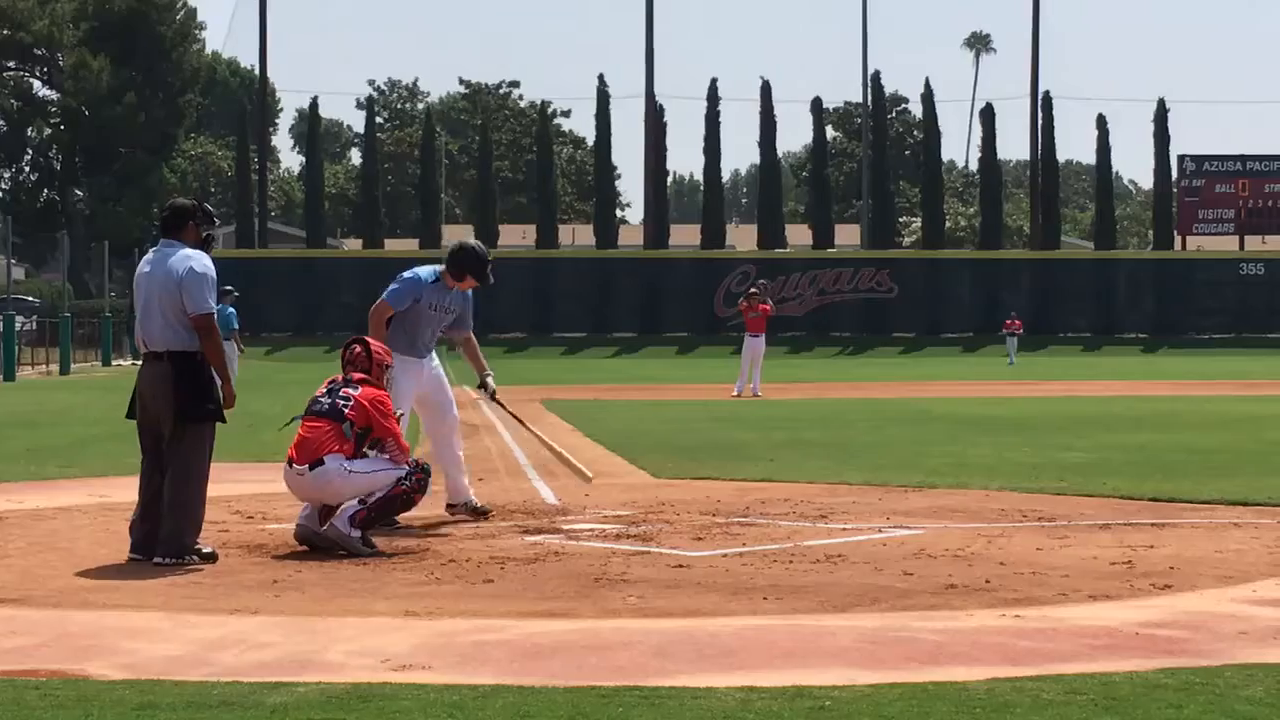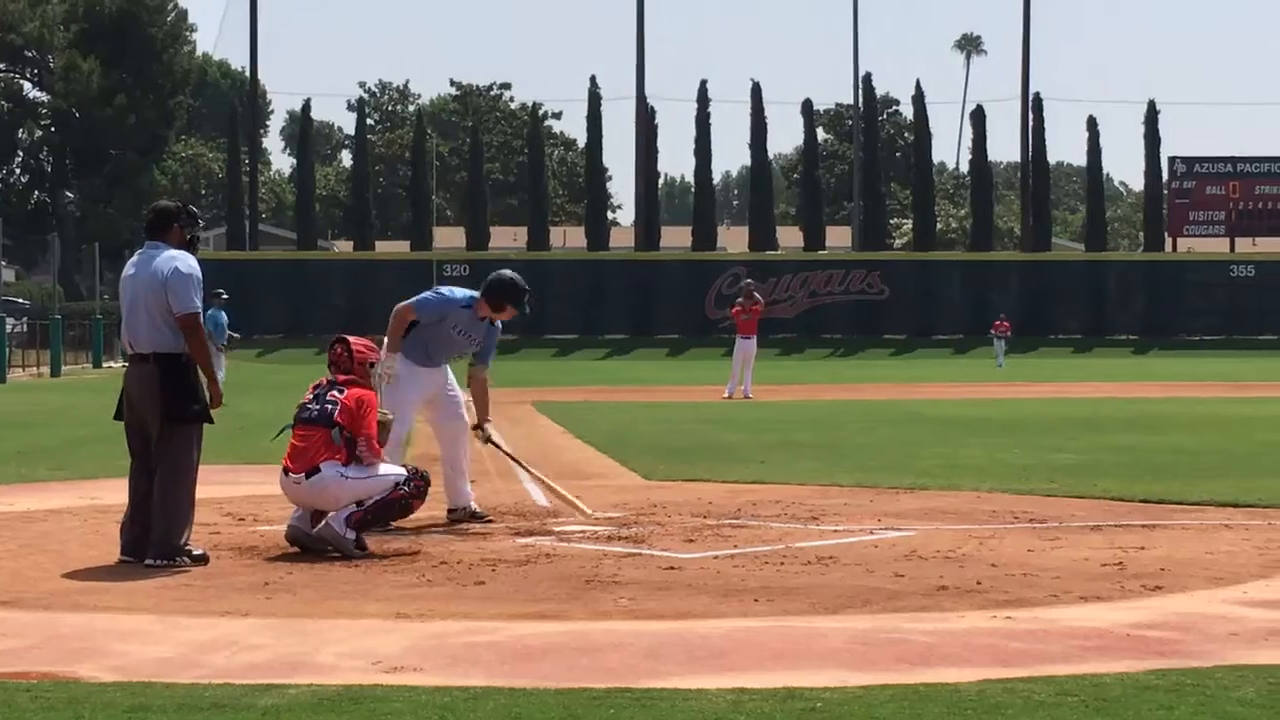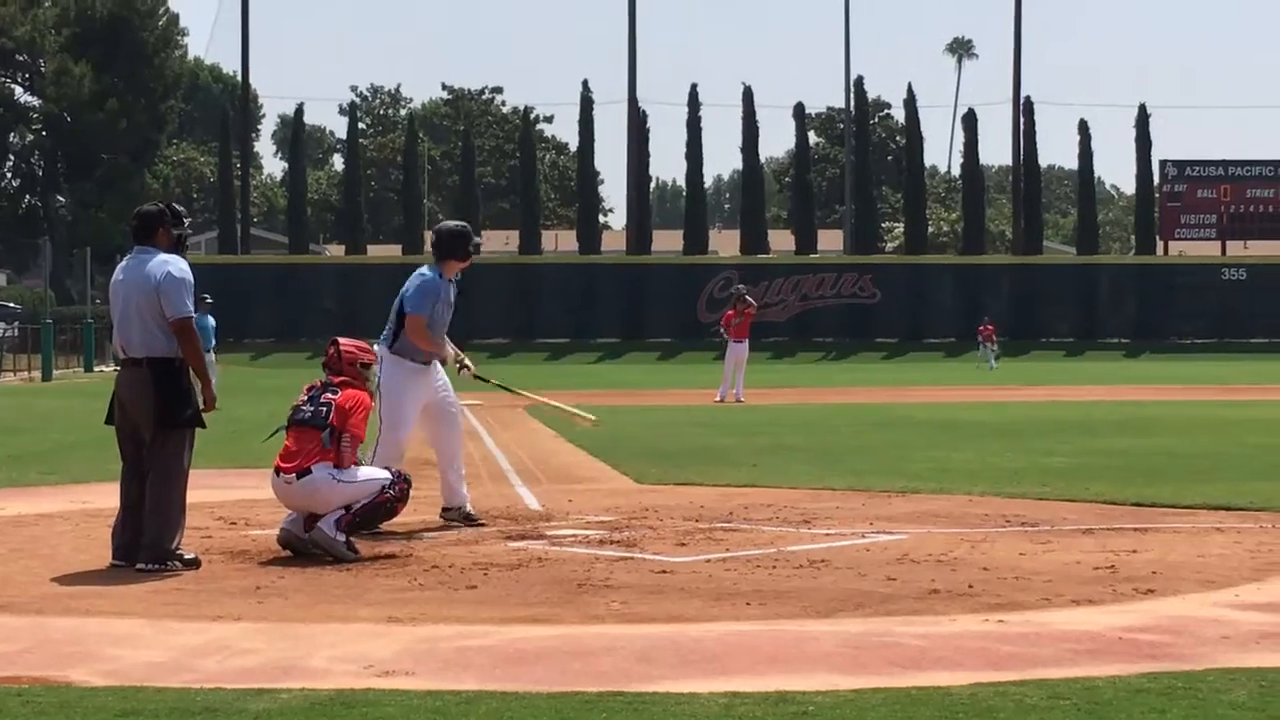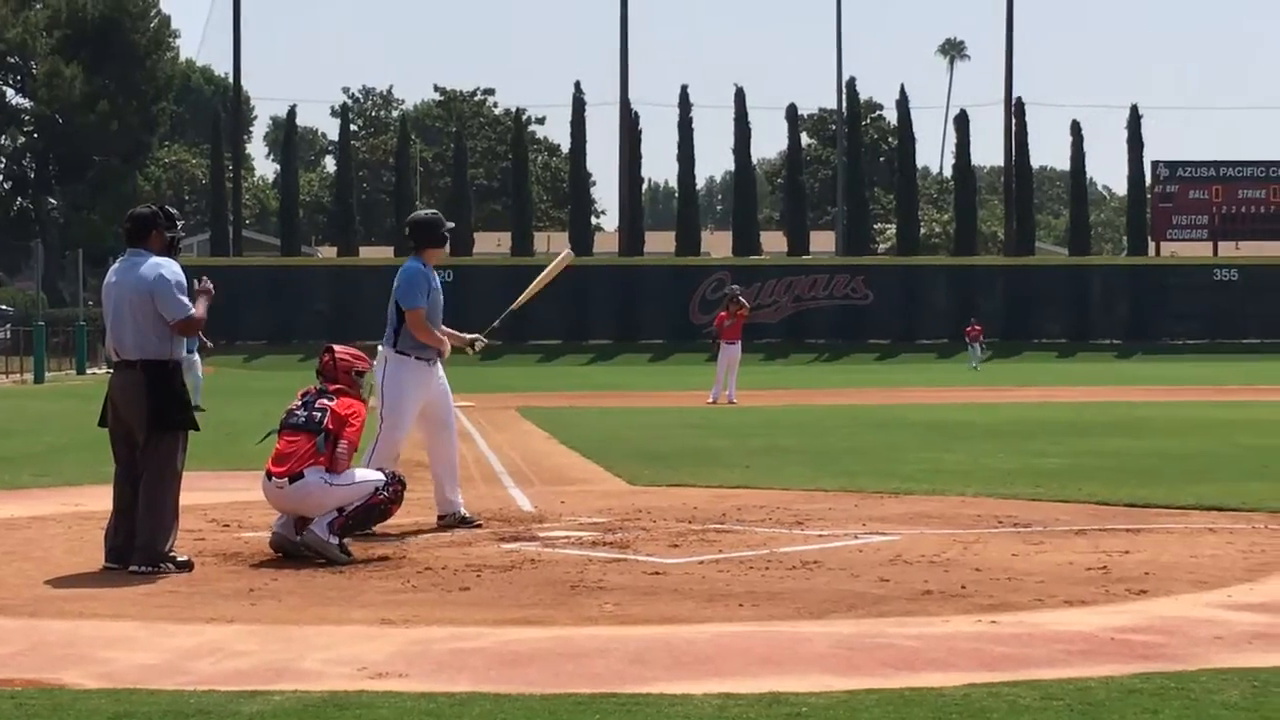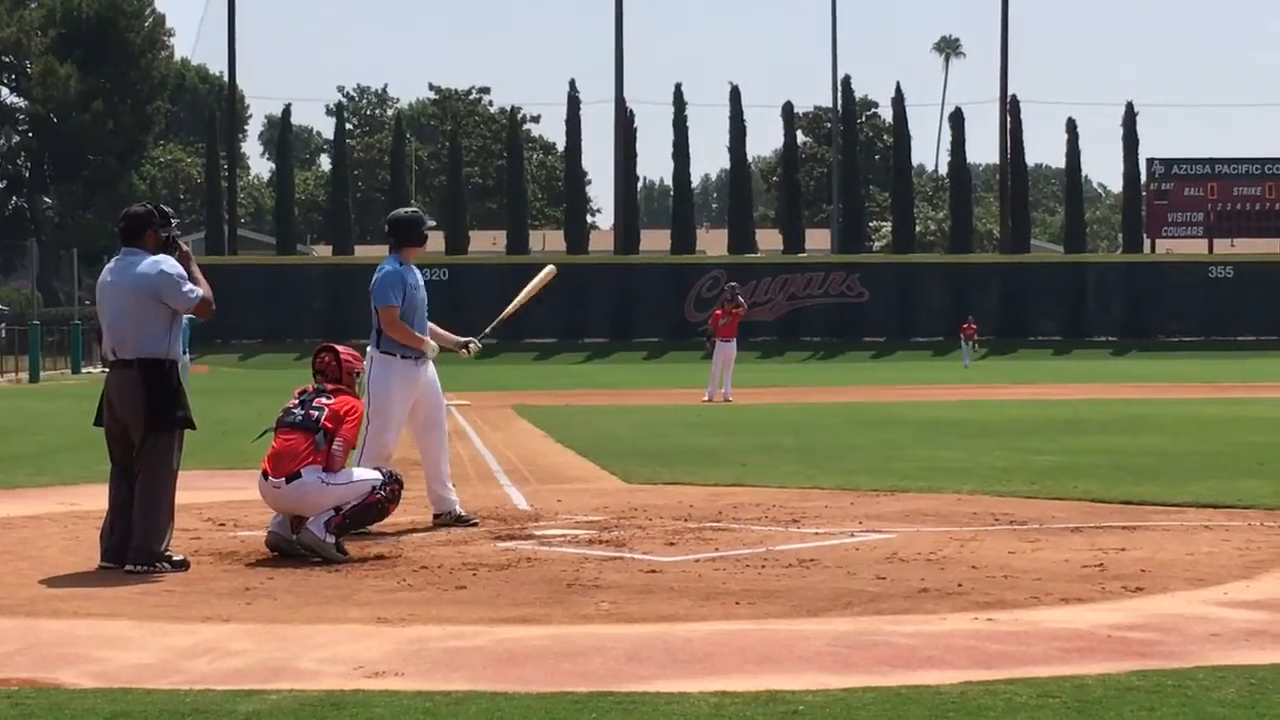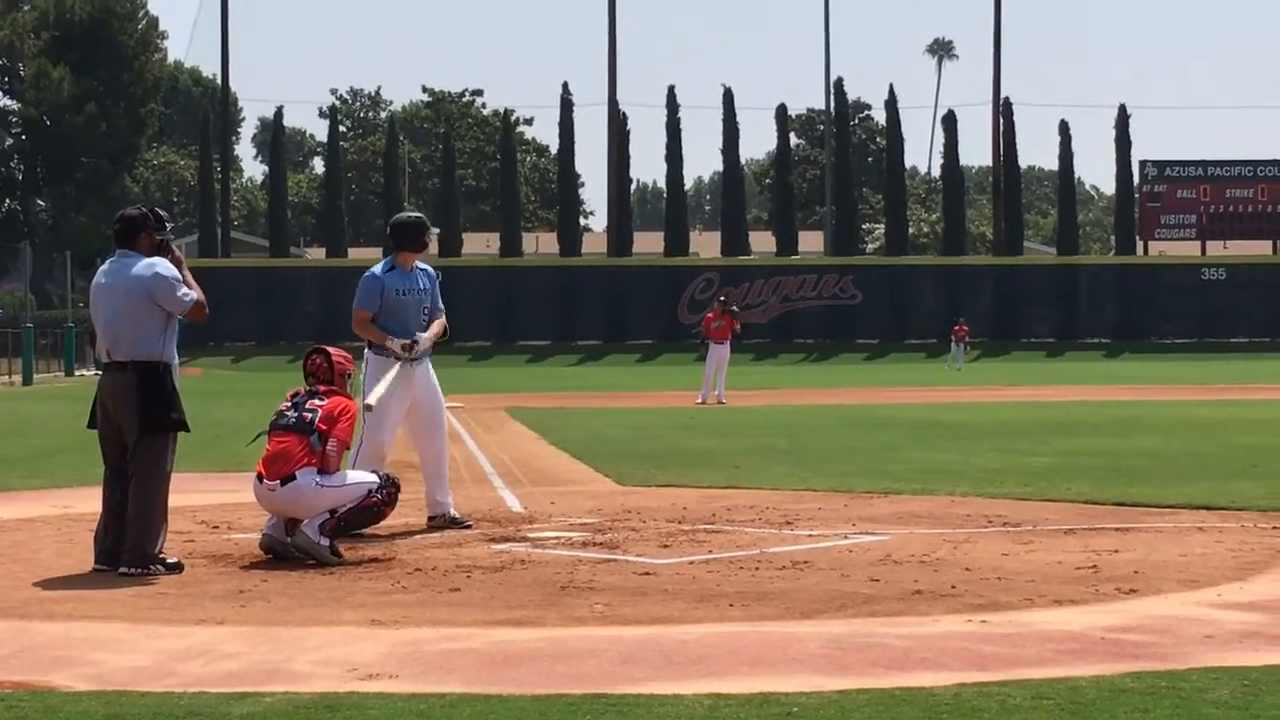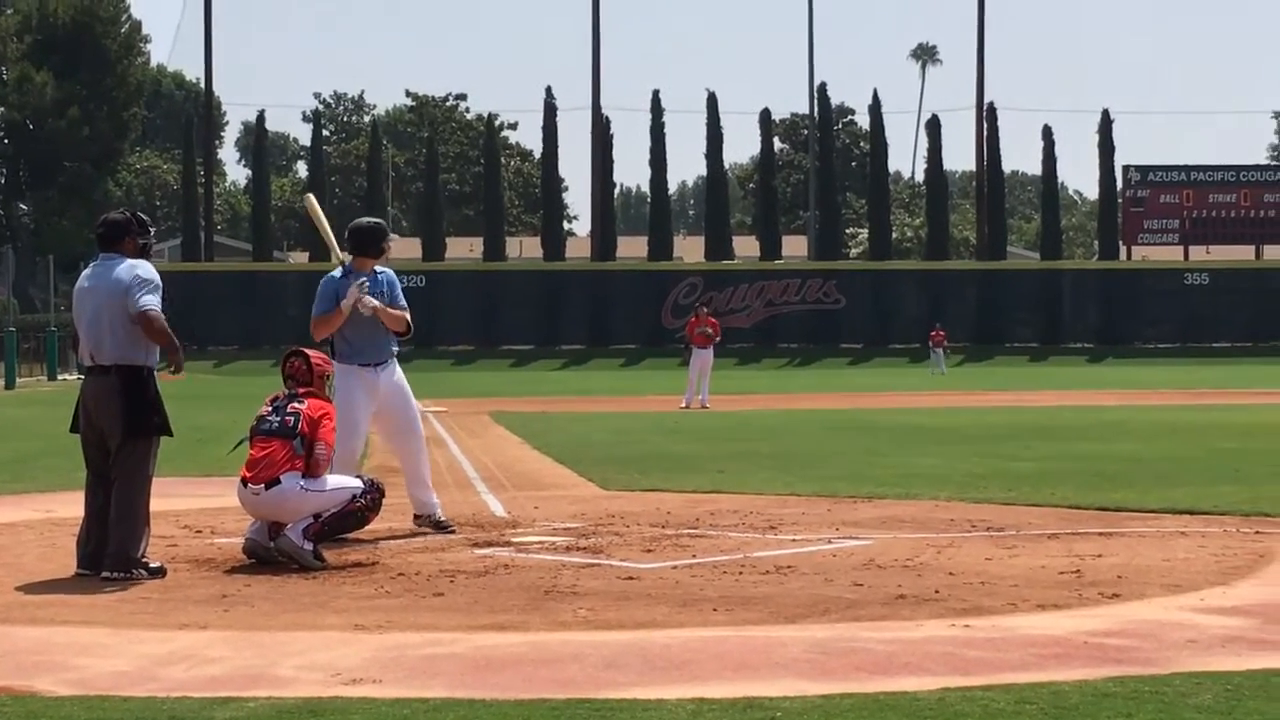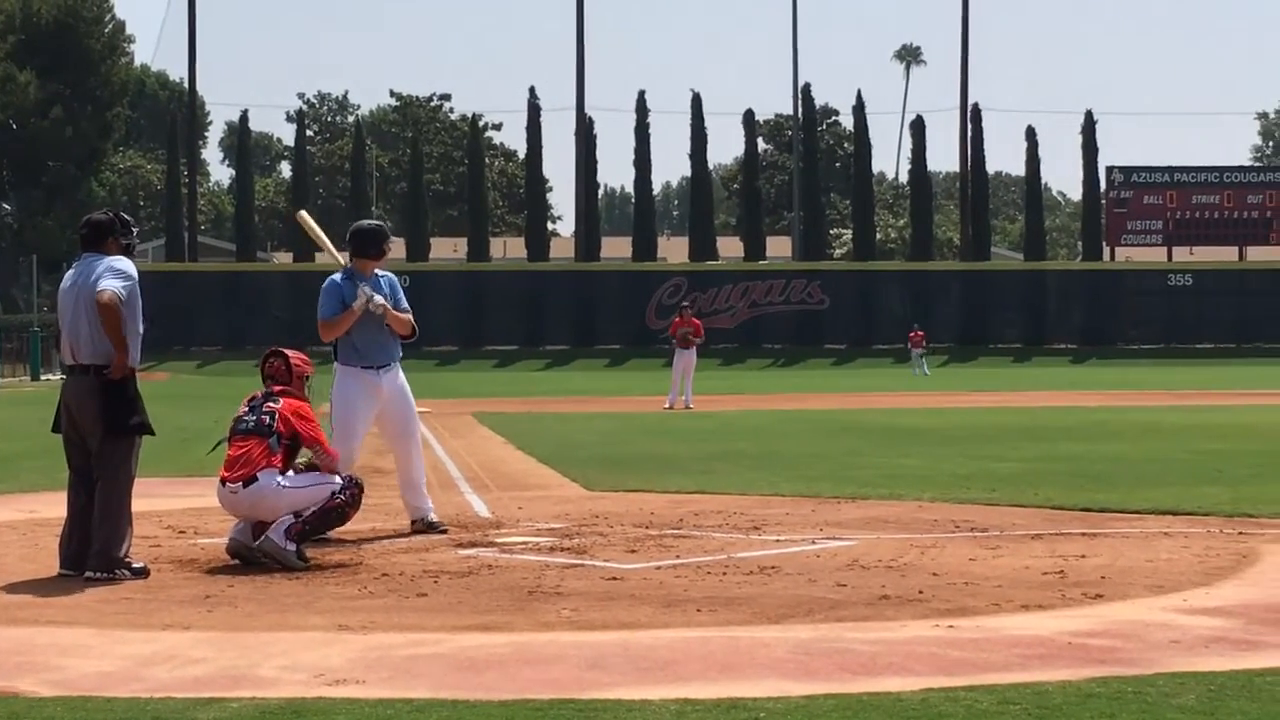
dt=0.4s
person 1, frame 1
left shoulder: (145, 264)
right shoulder: (195, 262)
left elbow: (149, 319)
right elbow: (205, 327)
right wrist: (225, 381)
left hip: (150, 370)
right hip: (185, 372)
left knee: (154, 460)
right knee: (188, 462)
left ankle: (144, 541)
right ankle: (177, 545)
person 1, frame 2
left shoulder: (131, 266)
right shoulder: (180, 263)
left elbow: (137, 320)
right elbow: (191, 327)
right wrist: (212, 380)
left hip: (137, 371)
right hip: (171, 373)
left knee: (143, 462)
right knee: (176, 463)
left ankle: (135, 543)
right ankle: (168, 548)
person 1, frame 3
left shoulder: (120, 271)
right shoulder: (172, 267)
left elbow: (127, 325)
right elbow: (184, 331)
right wrist: (206, 383)
left hip: (128, 376)
right hip: (163, 378)
left knee: (135, 466)
right knee: (168, 467)
left ankle: (127, 547)
right ankle: (158, 552)
person 1, frame 4
left shoulder: (113, 273)
right shoulder: (163, 269)
left elbow: (123, 326)
right elbow: (187, 325)
right wrist: (204, 297)
left hip: (121, 378)
right hip: (157, 380)
left knee: (127, 468)
right knee: (160, 470)
left ankle: (119, 550)
right ankle: (152, 554)
person 1, frame 5
left shoulder: (108, 273)
right shoulder: (161, 268)
left elbow: (123, 319)
right elbow: (206, 306)
right wrist: (190, 265)
left hip: (117, 378)
right hip: (153, 379)
left knee: (123, 467)
right knee: (156, 469)
left ankle: (115, 549)
right ankle: (147, 553)
person 1, frame 6
left shoulder: (101, 275)
right shoulder: (157, 270)
left elbow: (112, 322)
right elbow: (199, 310)
right wrist: (182, 269)
left hip: (110, 380)
right hip: (147, 382)
left knee: (116, 471)
right knee: (150, 471)
left ankle: (109, 551)
right ankle: (141, 555)
person 1, frame 7
left shoulder: (84, 278)
right shoulder: (138, 271)
left elbow: (87, 329)
right elbow: (150, 321)
right wrist: (174, 347)
left hip: (93, 383)
right hip: (129, 384)
left knee: (99, 475)
right knee: (132, 475)
left ankle: (92, 556)
right ankle: (124, 560)
person 1, frame 8
left shoulder: (69, 278)
right shoulder: (118, 266)
left elbow: (70, 328)
right elbow: (106, 302)
right wrist: (122, 353)
left hip: (74, 383)
right hip: (109, 384)
left knee: (82, 474)
right knee: (114, 474)
left ankle: (75, 556)
right ankle: (107, 559)
person 2, frame 1
left shoulder: (463, 295)
right shoulder: (416, 281)
left elbow: (464, 337)
right elbow: (377, 314)
left wrist: (485, 373)
left hip: (426, 361)
right hip: (397, 361)
left knee: (447, 423)
left ankle: (459, 499)
person 2, frame 2
left shoulder: (491, 328)
right shoulder: (450, 300)
left elbow: (478, 376)
right elbow: (402, 312)
left wrist: (483, 420)
right wrist: (390, 356)
left hip: (437, 371)
right hip: (403, 366)
left knee: (457, 430)
right knee: (394, 434)
left ankle: (460, 504)
person 2, frame 3
left shoulder: (449, 283)
right shoulder: (426, 280)
right elbow: (414, 330)
left wrist: (459, 356)
right wrist: (444, 351)
left hip: (429, 366)
right hip: (398, 366)
left knee: (451, 428)
right knee: (394, 439)
left ankle: (455, 504)
person 2, frame 4
left shoulder: (429, 272)
right shoulder: (414, 272)
right elbow: (416, 325)
left wrist: (462, 339)
right wrist: (443, 343)
left hip: (430, 367)
right hip: (401, 366)
left knee: (445, 436)
right knee: (390, 438)
left ankle: (450, 509)
person 2, frame 5
left shoulder: (412, 271)
right shoulder: (390, 272)
right elbow: (390, 324)
left wrist: (455, 341)
right wrist: (426, 344)
left hip: (421, 366)
right hip: (390, 367)
left knee: (435, 435)
right knee: (379, 440)
left ankle: (446, 507)
person 2, frame 6
left shoulder: (427, 274)
right shoulder: (377, 277)
left elbow: (439, 318)
right elbow: (359, 324)
left wrist: (428, 337)
right wrist: (391, 342)
left hip: (420, 368)
right hip: (385, 368)
left knee: (435, 438)
right knee: (375, 441)
left ankle: (441, 510)
person 2, frame 7
left shoulder: (387, 277)
right shoulder: (333, 282)
left elbow: (405, 326)
right elbow: (318, 332)
left wrist: (378, 308)
right wrist: (347, 305)
left hip: (389, 372)
right hip: (352, 376)
left knee: (413, 438)
right knee: (347, 450)
left ankle: (427, 509)
person 2, frame 8
left shoulder: (389, 281)
right shoulder: (336, 285)
left elbow: (409, 330)
right elbow: (326, 333)
left wrist: (385, 309)
right wrist: (357, 307)
left hip: (392, 376)
right hip: (354, 379)
left knee: (410, 445)
right knee: (343, 451)
left ankle: (421, 514)
person 3, frame 1
left shoulder: (331, 385)
right shoulder: (375, 395)
right elbow: (399, 454)
left wrist: (378, 432)
right wrist: (394, 429)
left hip: (293, 475)
right hip: (324, 475)
left knee: (358, 460)
right knee: (416, 474)
left ankle: (311, 522)
right ankle: (349, 524)
person 3, frame 2
left shoulder: (318, 388)
right shoulder: (363, 395)
right elbow: (369, 454)
left wrist: (371, 424)
right wrist: (381, 455)
left hip: (289, 482)
right hip: (321, 483)
left knee: (347, 465)
right knee: (415, 482)
left ankle: (302, 523)
right ankle: (344, 525)
person 3, frame 3
left shoulder: (312, 391)
right shoulder: (357, 396)
right elbow: (346, 455)
left hip: (281, 484)
right hip: (313, 484)
right knee: (398, 484)
left ankle: (295, 527)
right ankle: (334, 529)
person 3, frame 4
left shoulder: (305, 397)
right shoulder: (353, 406)
left elbow: (300, 447)
right elbow: (341, 462)
left hip: (271, 488)
right hip: (305, 488)
right knee: (392, 485)
left ankle: (286, 530)
right ankle: (326, 531)
person 3, frame 5
left shoulder: (301, 396)
right shoulder: (351, 404)
left elbow: (293, 446)
right elbow: (337, 458)
right wrist: (333, 490)
left hip: (268, 487)
right hip: (302, 488)
right knee: (389, 484)
left ankle: (282, 529)
right ankle: (323, 530)
person 3, frame 6
left shoulder: (292, 400)
right shoulder: (343, 404)
left elbow: (286, 449)
right elbow: (331, 458)
right wrist: (326, 490)
left hip: (263, 490)
right hip: (297, 490)
right knee: (386, 487)
left ankle: (276, 532)
right ankle: (318, 533)
person 3, frame 7
left shoulder: (271, 404)
right shoulder: (321, 407)
left elbow: (268, 454)
right elbow: (320, 459)
right wrist: (310, 481)
left hip: (247, 495)
right hip: (282, 494)
right knee: (370, 493)
left ankle: (259, 536)
right ankle: (302, 536)
person 3, frame 8
left shoulder: (249, 405)
right shoulder: (297, 407)
right elbow: (329, 461)
left wrist: (298, 468)
right wrist: (313, 467)
left hip: (227, 495)
right hip: (259, 493)
left knee: (280, 485)
right knee: (350, 489)
left ankle: (243, 536)
right ankle: (284, 537)
